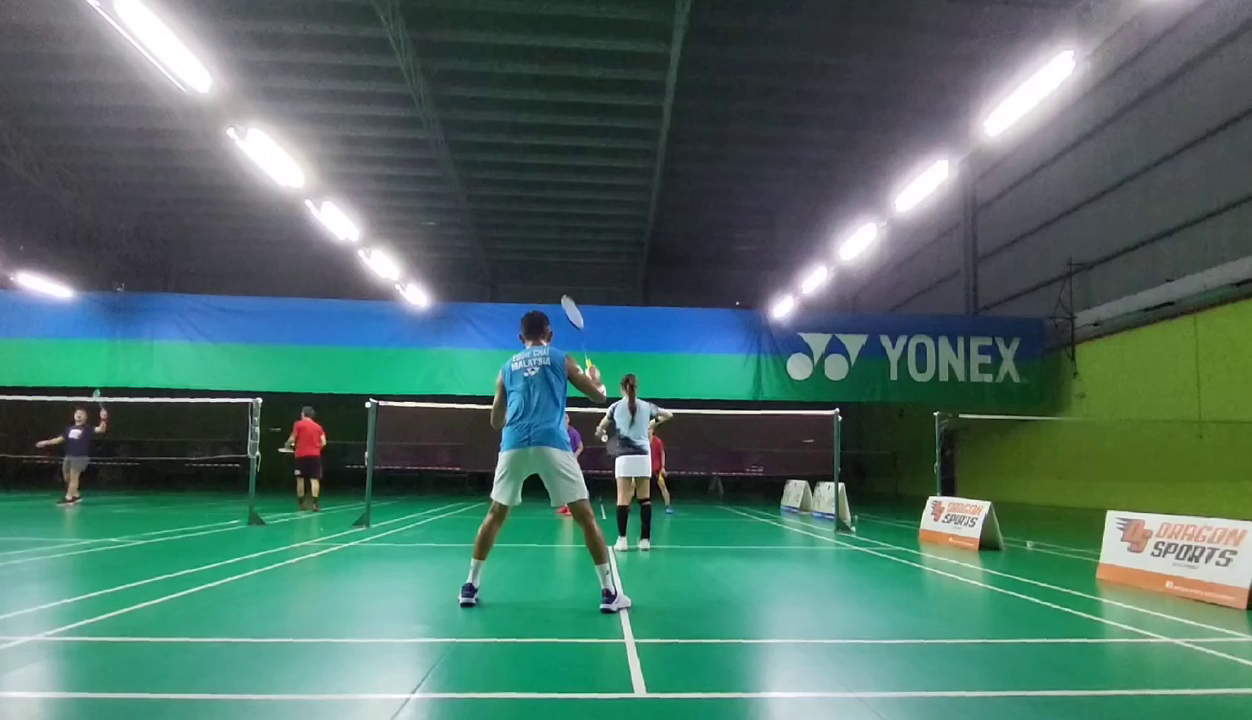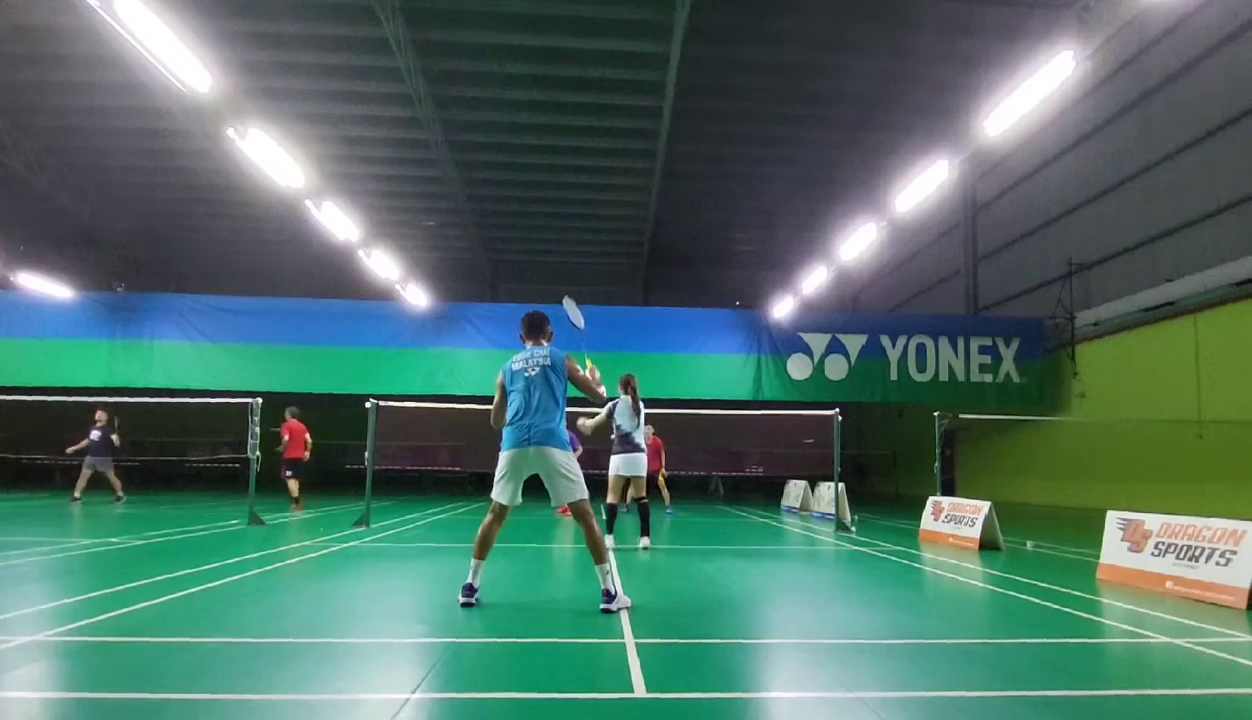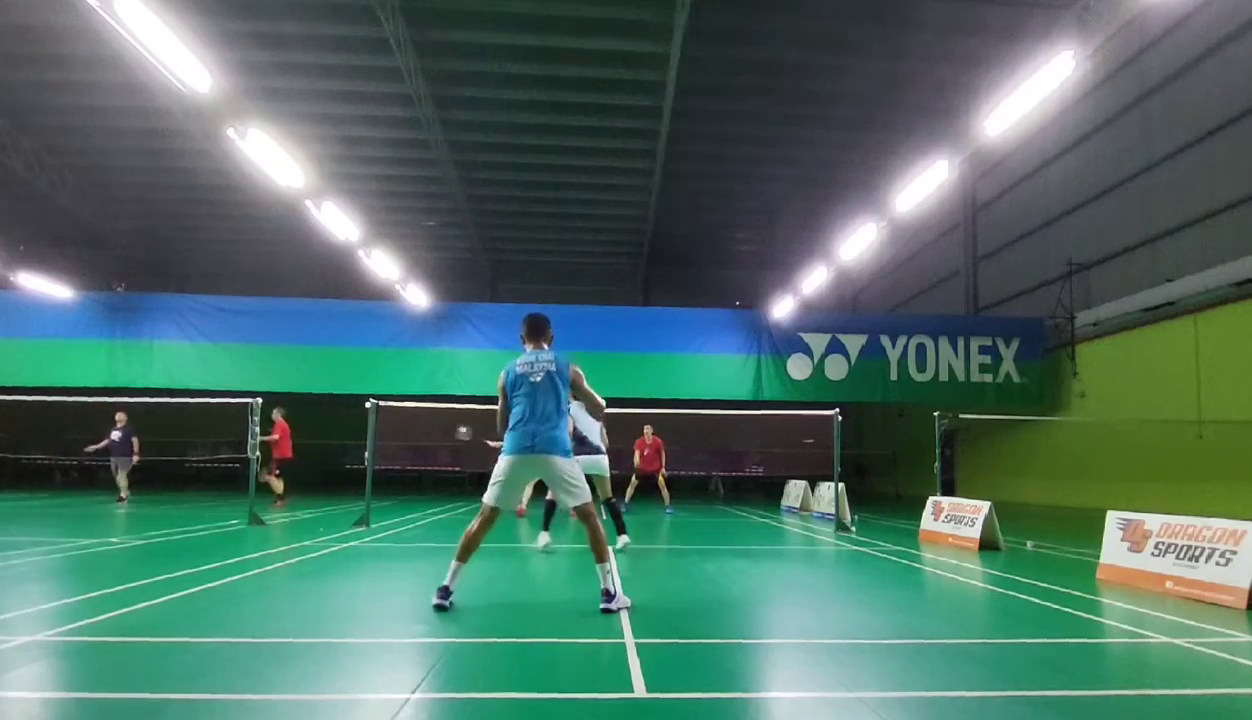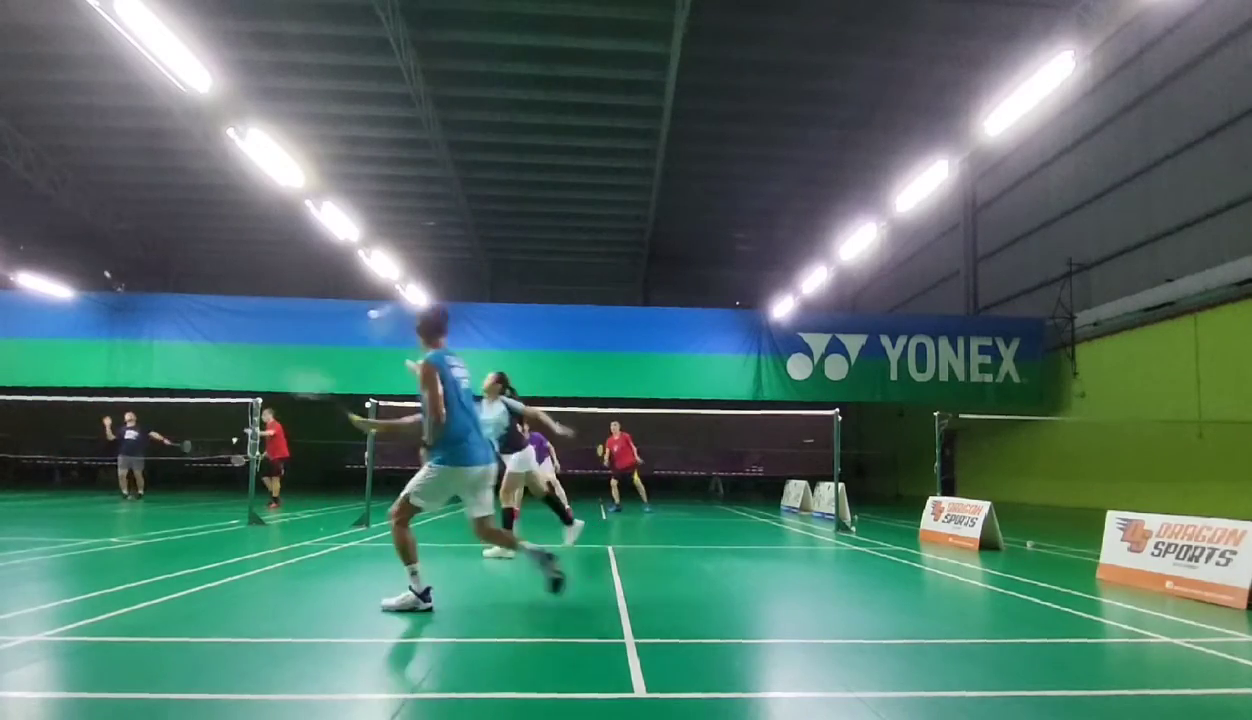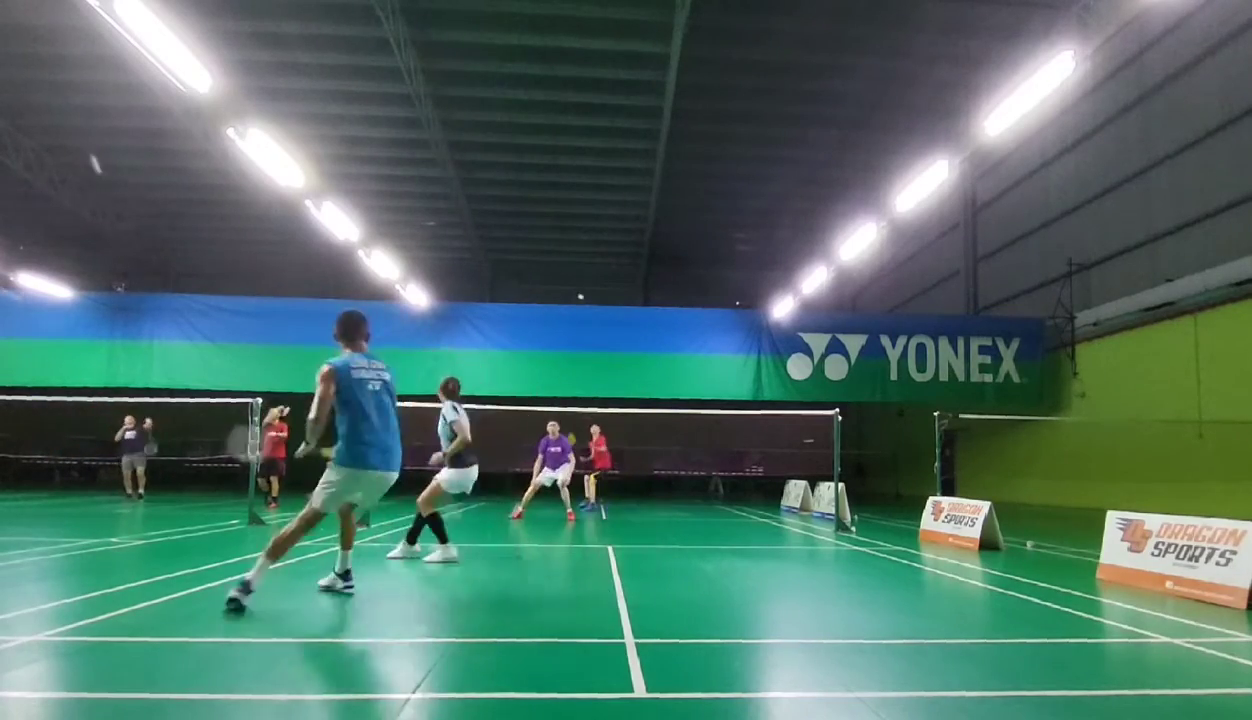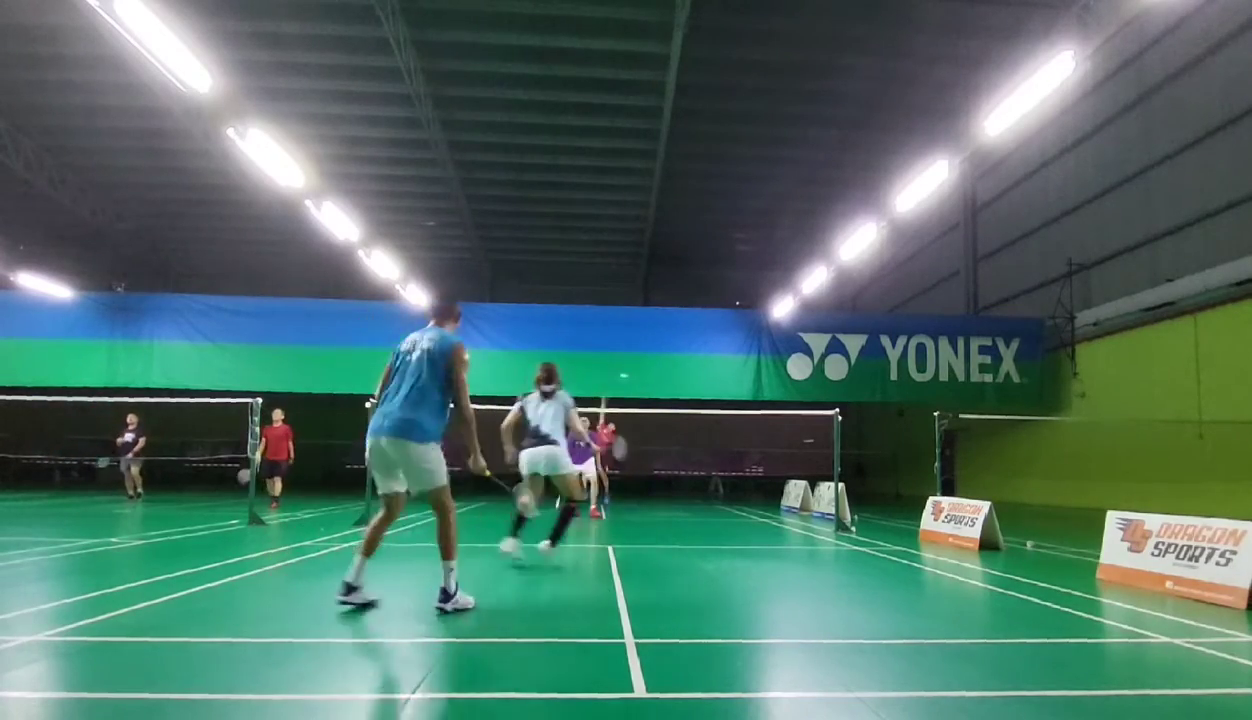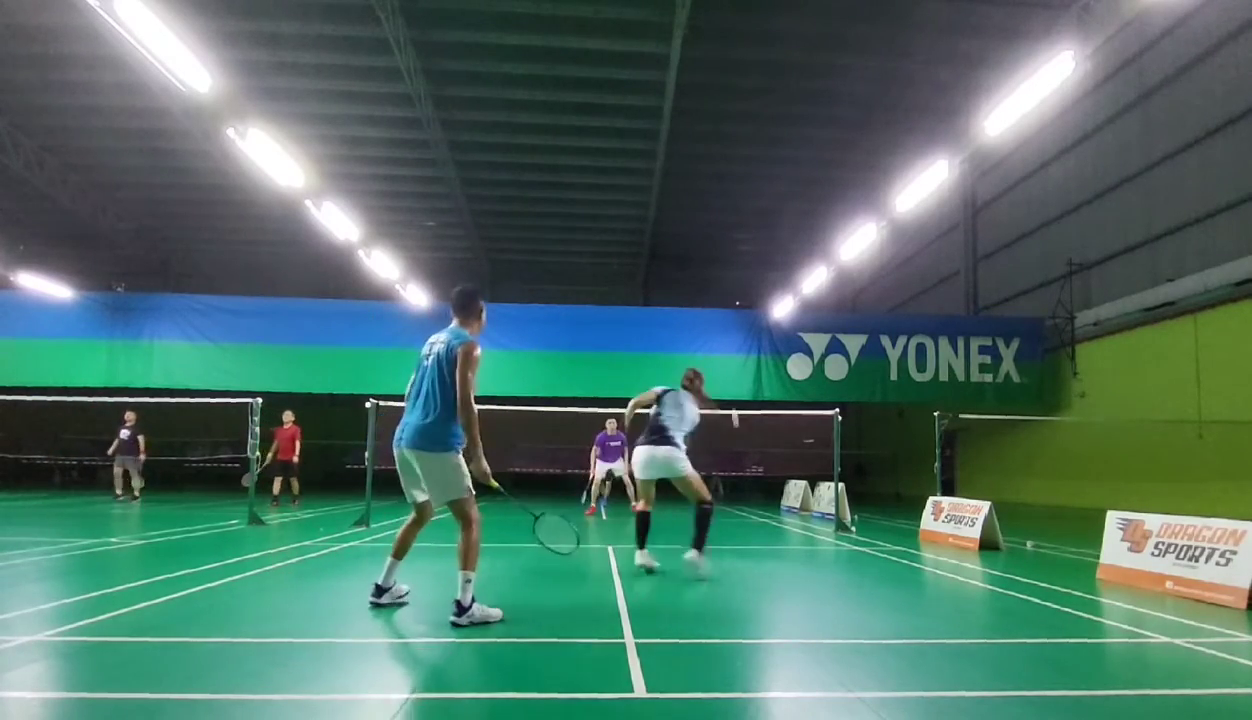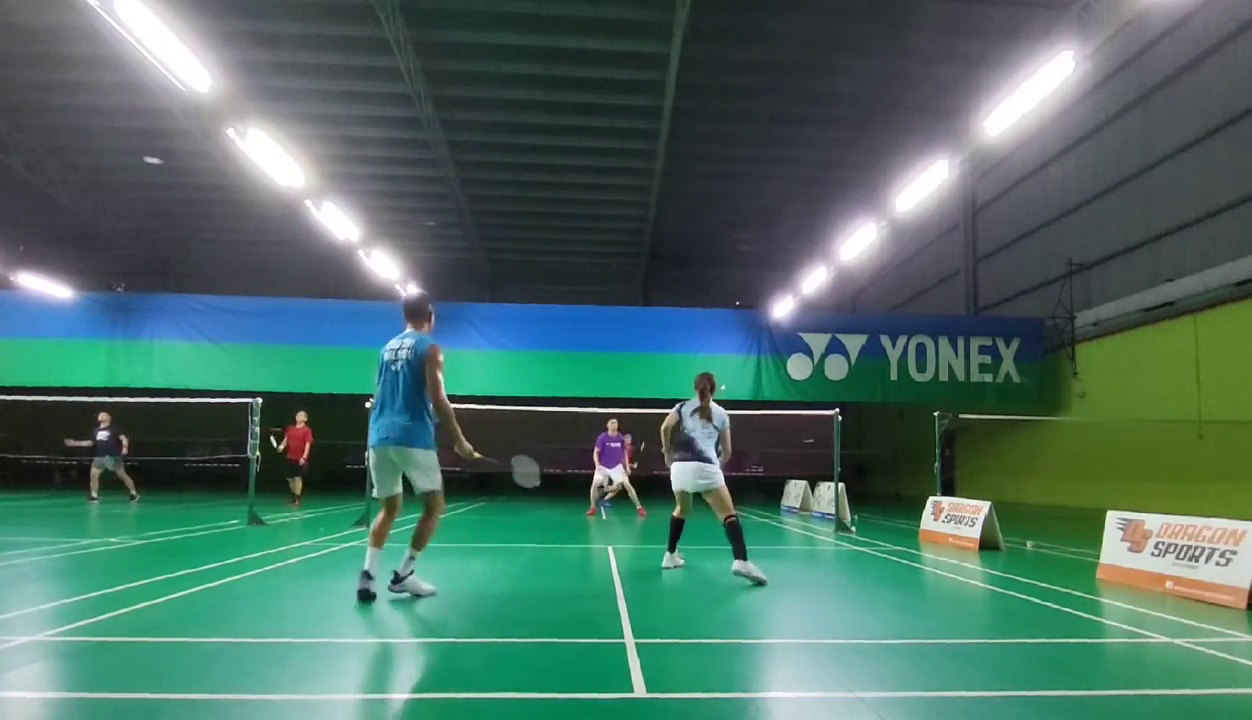
dt=0.5s
person 1, frame 1
left shoulder: (507, 368)
right shoulder: (562, 359)
left elbow: (496, 421)
right elbow: (599, 396)
right wrist: (595, 377)
left hip: (513, 446)
right hip: (552, 445)
left knee: (496, 514)
right knee: (585, 516)
left ankle: (470, 586)
right ankle: (609, 592)
person 1, frame 2
left shoulder: (508, 368)
right shoulder: (561, 360)
left elbow: (496, 420)
right elbow: (599, 396)
right wrist: (595, 377)
left hip: (514, 446)
right hip: (552, 445)
left knee: (496, 514)
right knee: (585, 516)
left ankle: (470, 586)
right ankle: (609, 592)
person 1, frame 3
left shoulder: (508, 372)
right shoulder: (566, 367)
left elbow: (502, 426)
right elbow: (598, 409)
right wrist: (595, 404)
left hip: (515, 451)
right hip: (555, 451)
left knee: (485, 519)
right knee: (590, 518)
left ankle: (446, 589)
right ankle: (609, 592)
person 1, frame 4
left shoulder: (427, 365)
right shoulder: (457, 363)
left elbow: (437, 416)
left wrist: (428, 443)
right wrist: (388, 424)
left hip: (451, 461)
right hip: (483, 459)
left knee: (399, 517)
right knee: (485, 530)
left ankle: (419, 593)
right ankle: (540, 557)
person 1, frame 5
left shoulder: (332, 369)
right shoulder: (386, 371)
left elbow: (317, 418)
left wrist: (309, 443)
left hip: (353, 462)
right hip: (388, 464)
left knee: (304, 523)
right knee: (347, 510)
left ankle: (248, 585)
right ankle: (343, 574)
person 1, frame 6
left shoulder: (406, 342)
right shoulder: (454, 348)
left elbow: (379, 395)
right elbow: (461, 403)
right wrist: (475, 453)
left hip: (380, 434)
right hip: (415, 439)
left knee: (389, 511)
right knee: (445, 512)
left ankle: (352, 585)
right ankle: (449, 592)
person 1, frame 7
left shoulder: (433, 341)
right shoulder: (467, 346)
right elbow: (464, 403)
right wrist: (478, 457)
left hip: (405, 439)
right hip: (435, 444)
left knee: (422, 513)
right knee: (470, 519)
left ankle: (384, 586)
right ankle: (465, 605)
person 1, frame 8
left shoulder: (388, 348)
right shoulder: (430, 349)
right elbow: (438, 400)
right wrist: (459, 440)
left hip: (380, 437)
right hip: (414, 438)
left knee: (389, 508)
right knee: (434, 506)
left ankle: (368, 575)
right ankle: (404, 573)
person 2, frame 1
left shoulder: (616, 407)
right shoulder: (647, 406)
left elbow: (600, 429)
right elbow: (668, 415)
left wrist: (602, 434)
right wrist: (653, 422)
left hip: (625, 457)
right hip: (643, 457)
left knee: (623, 498)
right knee: (644, 498)
left ankle: (622, 539)
right ankle: (645, 539)
person 2, frame 2
left shoulder: (615, 405)
right shoulder: (639, 405)
left elbow: (596, 423)
left wrist: (584, 422)
left hip: (621, 455)
right hip: (640, 454)
left knee: (613, 496)
right knee: (641, 497)
left ankle: (609, 537)
right ankle: (645, 537)
person 2, frame 3
left shoulder: (570, 409)
left elbow: (569, 430)
right elbow: (605, 442)
left hip: (579, 457)
right hip: (599, 457)
left knee: (554, 493)
right knee: (608, 498)
left ankle: (545, 534)
right ankle: (622, 535)
person 2, frame 4
left shoulder: (507, 404)
right shoulder: (481, 407)
left elbow: (538, 413)
left wrist: (555, 426)
left hip: (520, 453)
right hip: (510, 455)
left knee: (505, 495)
right knee: (541, 491)
left ankle: (504, 547)
right ankle: (571, 523)
person 2, frame 5
left shoulder: (449, 409)
right shoulder: (456, 409)
left elbow: (465, 437)
left wrist: (445, 455)
left hip: (460, 469)
right hip: (457, 468)
left knee: (424, 504)
right knee: (422, 503)
left ankle: (446, 548)
right ankle: (409, 545)
person 2, frame 6
left shoulder: (527, 400)
right shoulder: (564, 397)
left elbow: (506, 427)
right elbow: (576, 428)
left wrist: (508, 449)
right wrist: (590, 444)
left hip: (529, 453)
right hip: (554, 451)
left knee: (531, 499)
right knee: (576, 499)
left ankle: (512, 539)
right ankle: (550, 543)
person 2, frame 7
left shoulder: (665, 392)
right shoulder: (695, 412)
left elbow: (635, 403)
left wrist: (627, 422)
left hip: (644, 452)
right hip: (671, 454)
left knee: (645, 503)
right knee: (705, 501)
left ankle: (642, 553)
right ankle: (697, 553)
person 2, frame 8
left shoulder: (683, 407)
right shoulder: (721, 413)
left elbow: (666, 427)
right elbow: (726, 453)
left wrist: (668, 452)
right wrist: (719, 460)
left hip: (680, 465)
right hip: (706, 467)
left knee: (682, 509)
right knee: (729, 515)
left ankle: (670, 556)
right ankle: (742, 562)
